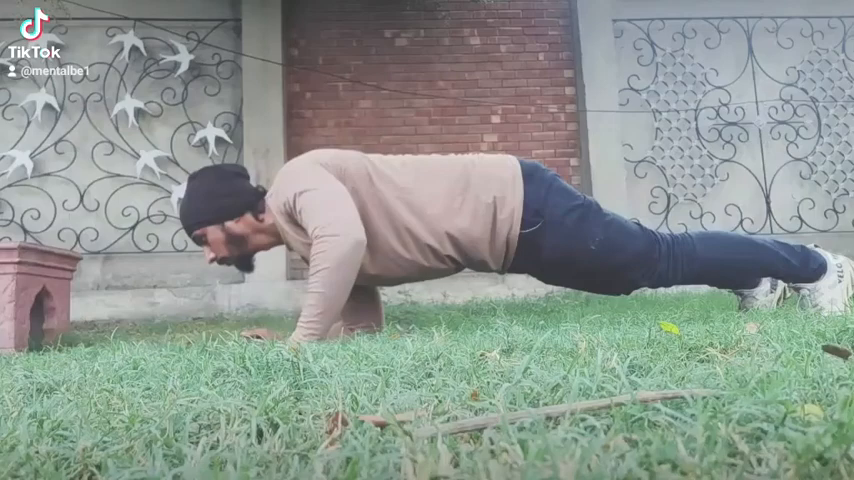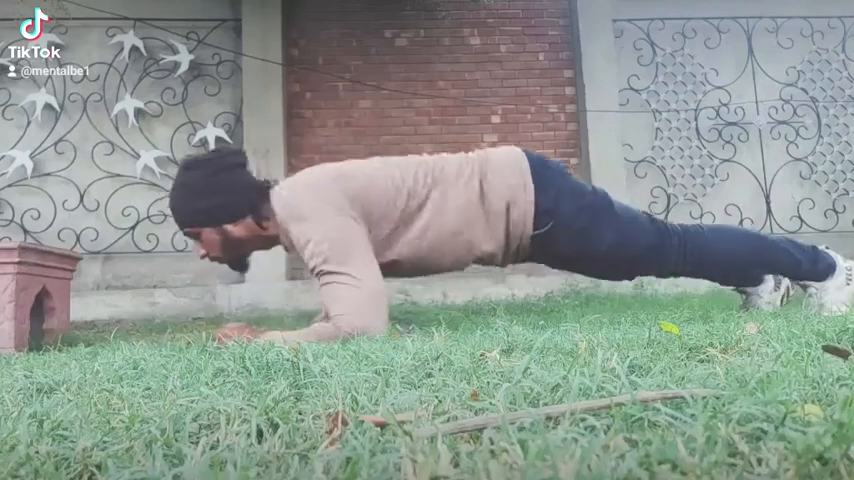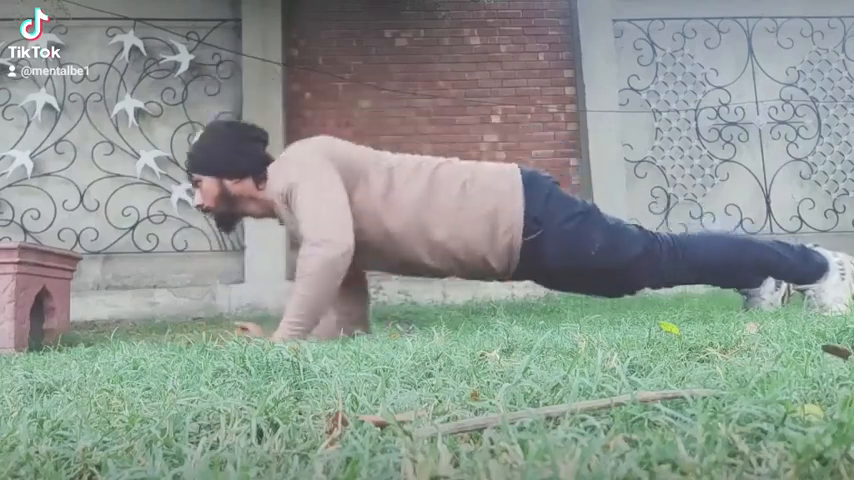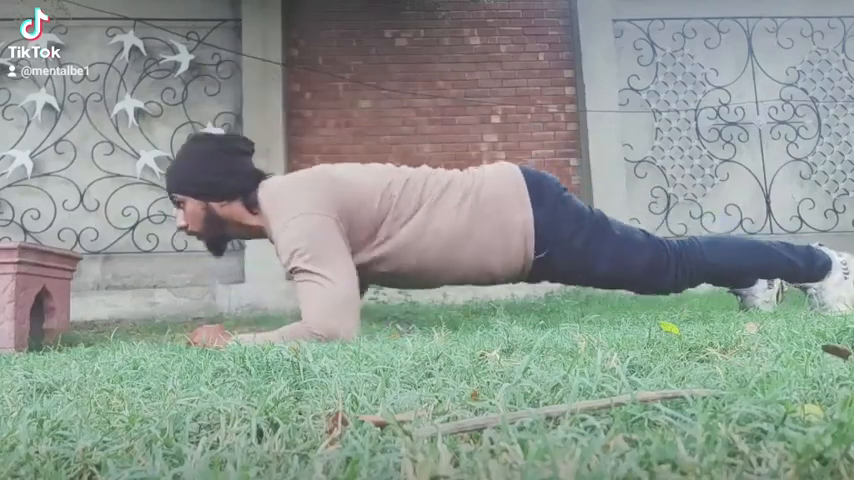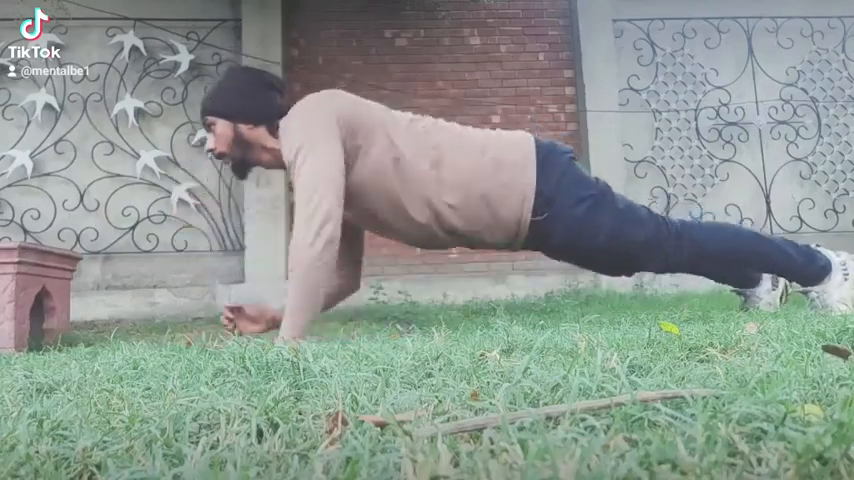
dt=1s
person 1, frame 1
left shoulder: (298, 182)
right shoulder: (302, 232)
left elbow: (347, 241)
right elbow: (363, 315)
left wrist: (301, 345)
right wrist: (327, 339)
left hip: (518, 205)
right hip: (508, 234)
left knee: (661, 258)
right knee: (629, 272)
right ankle: (757, 280)
person 1, frame 2
left shoulder: (312, 213)
right shoulder: (292, 195)
left elbow: (362, 325)
right elbow: (343, 303)
left wrist: (267, 341)
right wrist: (314, 330)
left hip: (529, 200)
right hip: (509, 196)
left knee: (668, 249)
right knee: (639, 259)
right ankle: (760, 278)
person 1, frame 3
left shoulder: (298, 169)
right shoulder: (295, 209)
left elbow: (333, 244)
right elbow: (350, 313)
left wrist: (284, 341)
right wrist: (283, 335)
left hip: (523, 216)
right hip: (515, 240)
left knee: (662, 258)
right knee: (648, 267)
right ankle: (761, 279)
person 1, frame 4
left shoulder: (295, 217)
right shoulder: (291, 190)
left elbow: (333, 328)
right elbow: (347, 291)
left wrist: (236, 343)
left hip: (531, 222)
right hip: (508, 208)
left knee: (668, 262)
right knee: (650, 264)
right ankle: (752, 283)
person 1, frame 5
left shoulder: (308, 123)
right shoulder: (311, 164)
left elbow: (318, 233)
right elbow: (342, 274)
left wrist: (291, 342)
right wrist: (278, 318)
left hip: (535, 187)
right hip: (526, 208)
left knee: (670, 243)
right knee: (650, 252)
right ankle: (759, 280)
